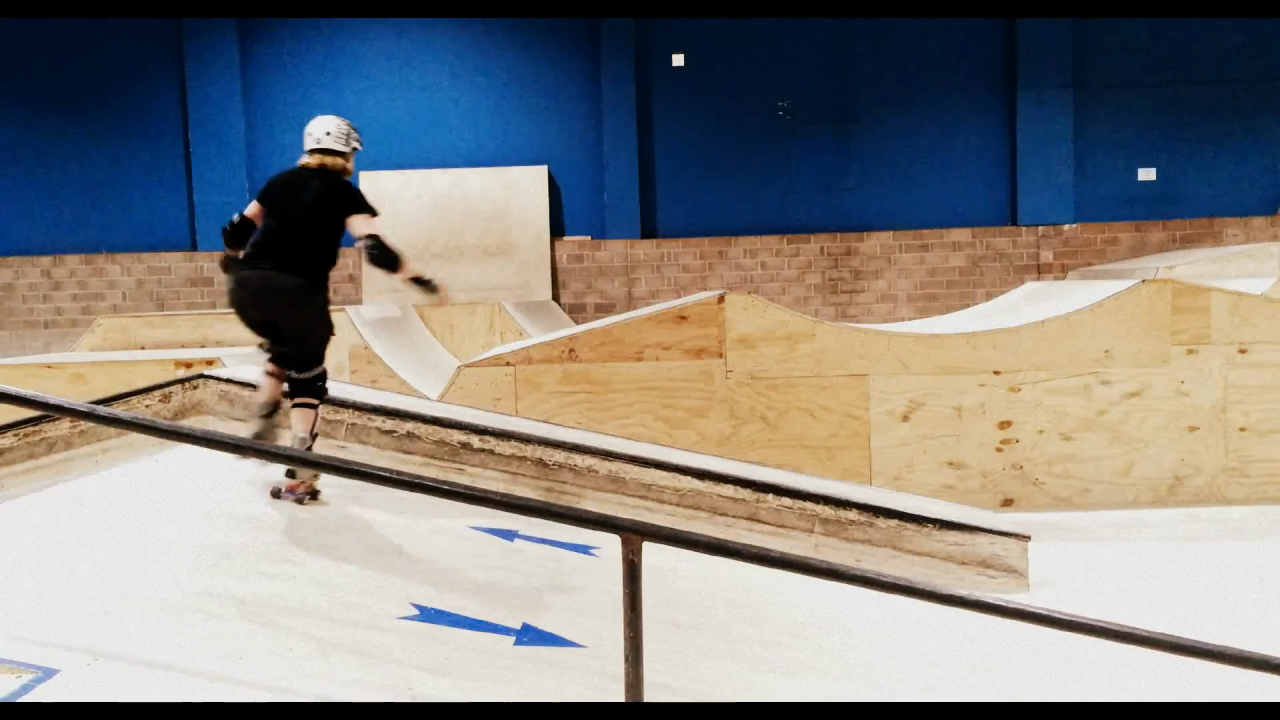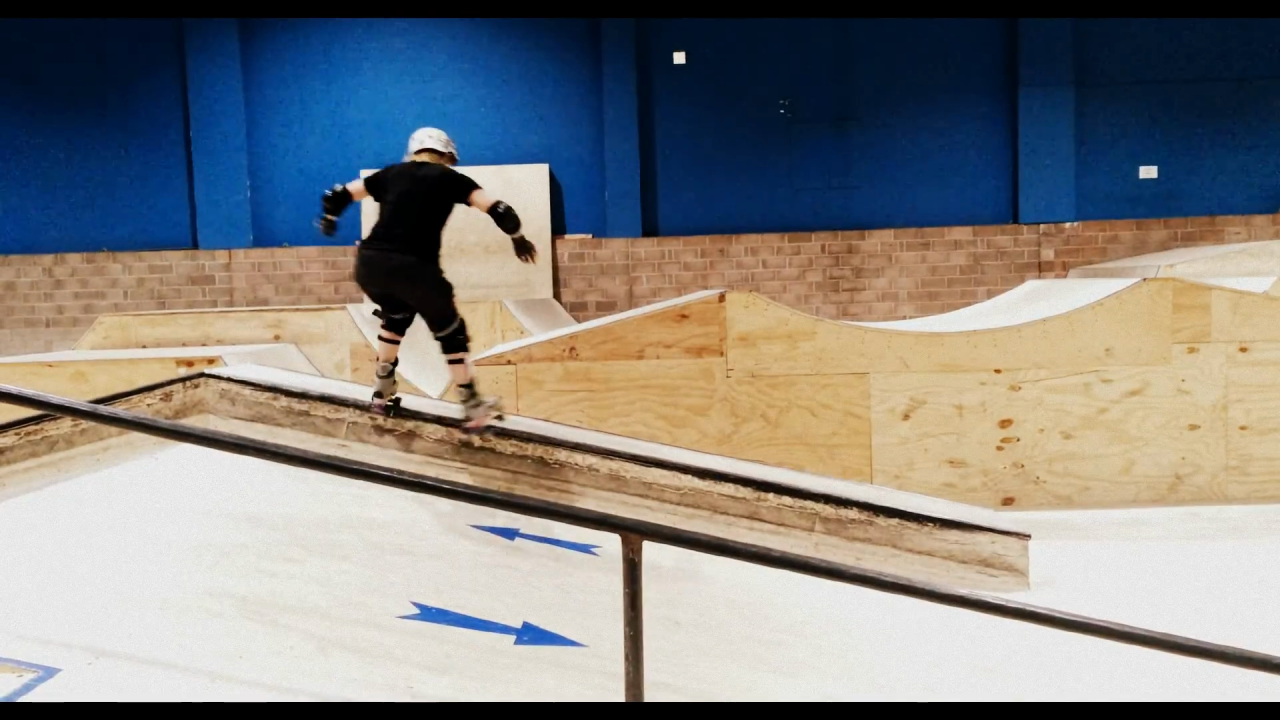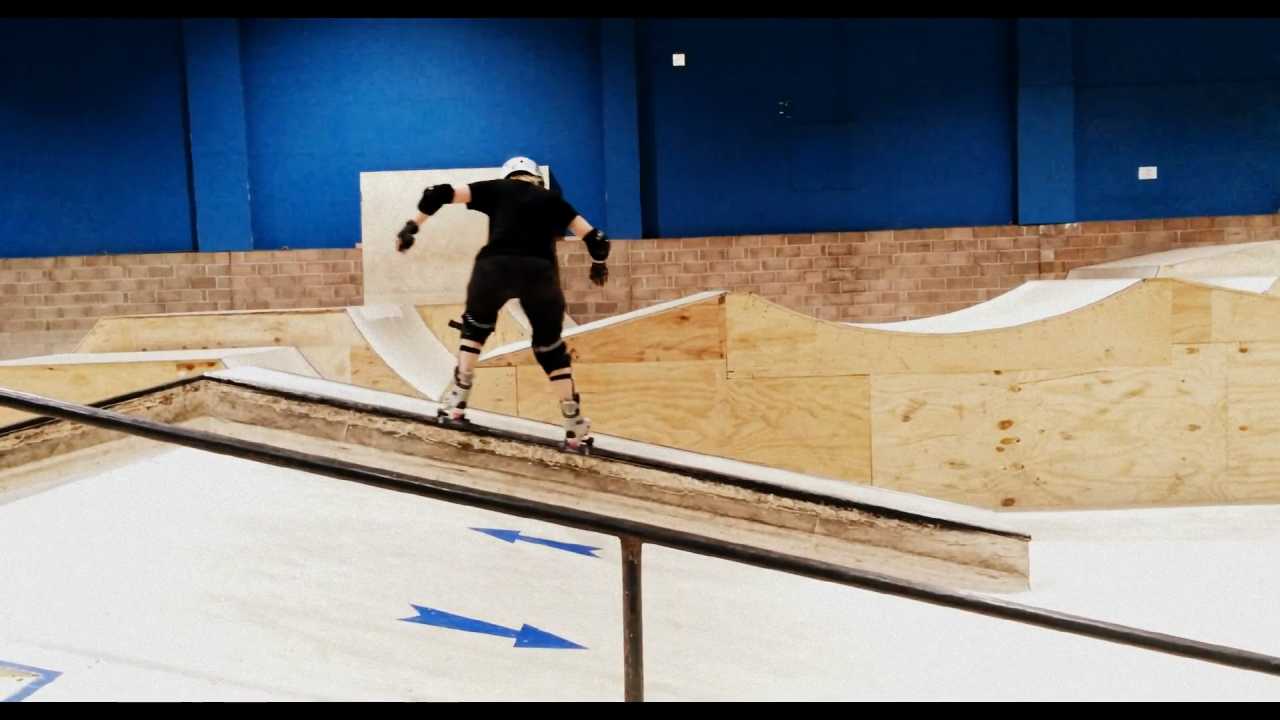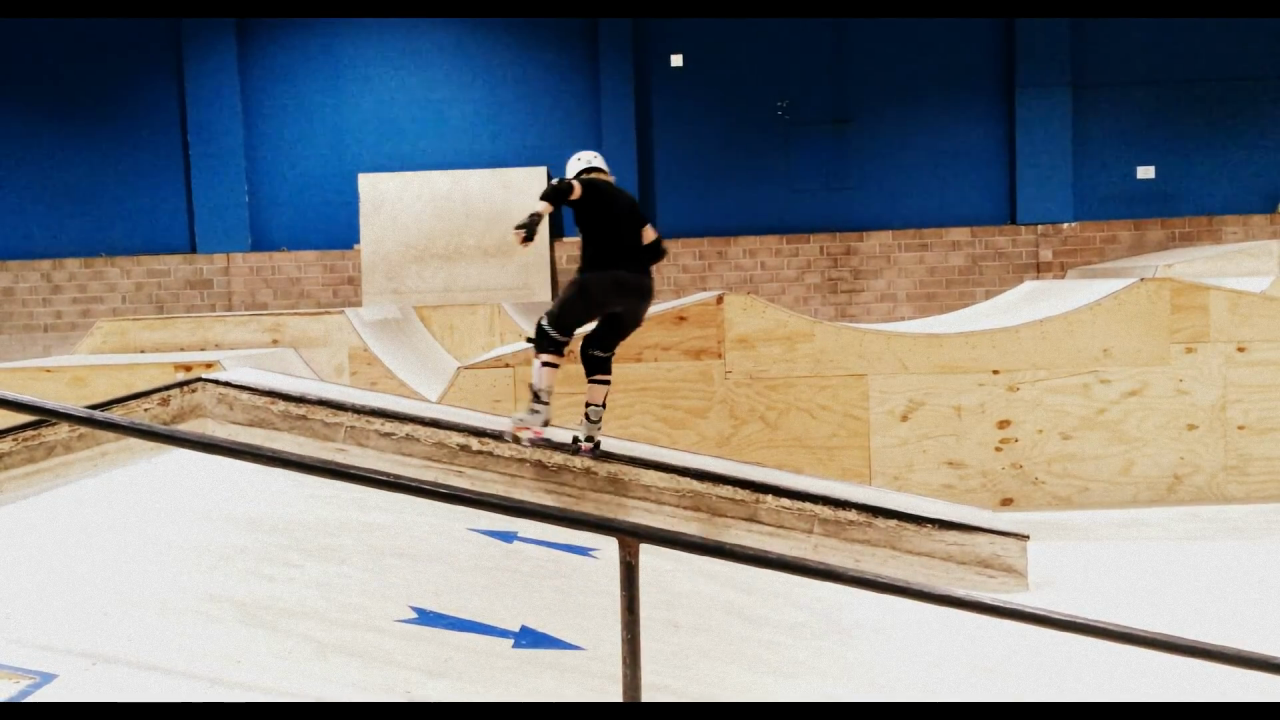
dt=0.4s
person 1, frame 1
left shoulder: (283, 181)
right shoulder: (344, 193)
left elbow: (240, 225)
right elbow: (375, 248)
left wrist: (231, 255)
right wrist: (416, 278)
left hip: (247, 286)
right hip: (296, 292)
left knee: (284, 350)
right knee: (307, 381)
left ankle: (264, 425)
person 1, frame 2
left shoulder: (393, 173)
right shoulder: (450, 179)
left elbow: (339, 196)
right elbow: (499, 210)
left wrist: (328, 220)
right wrist: (519, 239)
left hip: (370, 264)
right hip: (415, 268)
left knee: (396, 316)
right knee: (451, 333)
left ankle: (382, 393)
person 1, frame 3
left shoulder: (495, 189)
right shoulder: (551, 199)
left elbow: (442, 192)
right elbow: (596, 239)
left wrist: (411, 227)
right wrist: (599, 264)
left hip: (495, 267)
right hip: (541, 272)
left knee: (476, 326)
right knee: (550, 348)
left ankle: (455, 404)
person 1, frame 4
right shoulder: (627, 200)
right elbow: (656, 248)
left wrist: (535, 217)
left hip: (599, 279)
right hip: (640, 288)
left knee: (549, 334)
right knee: (597, 352)
